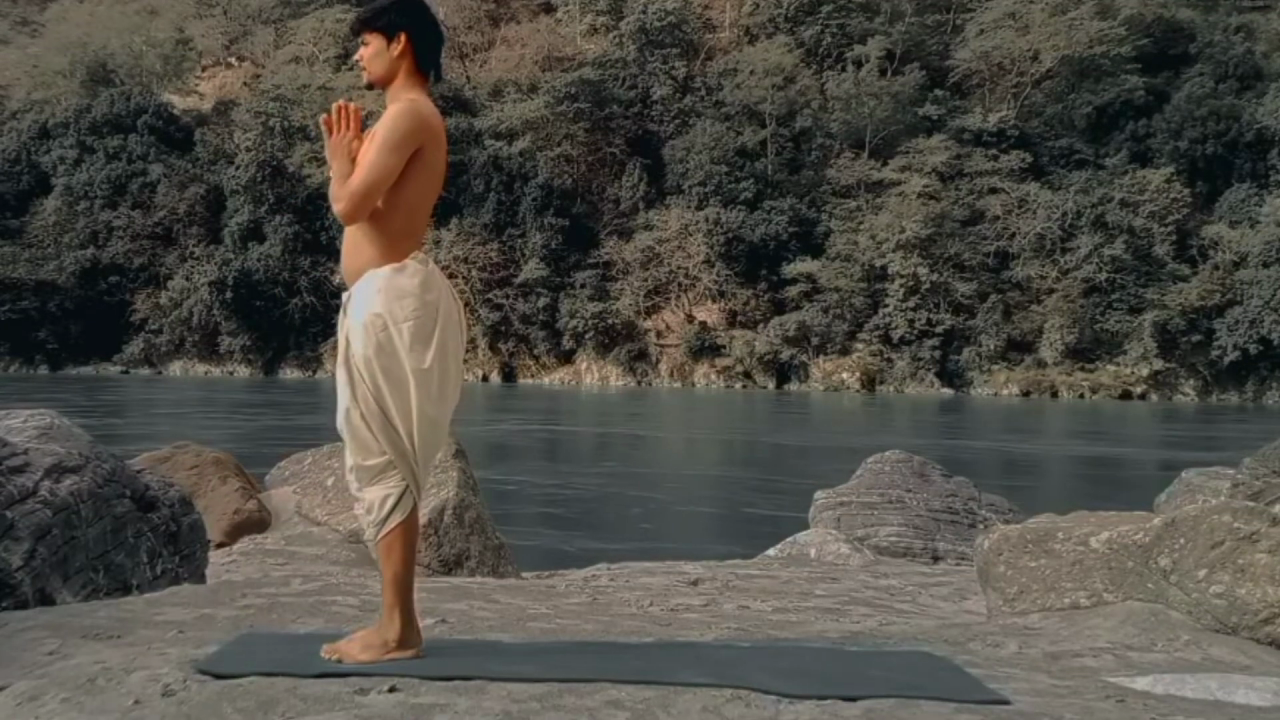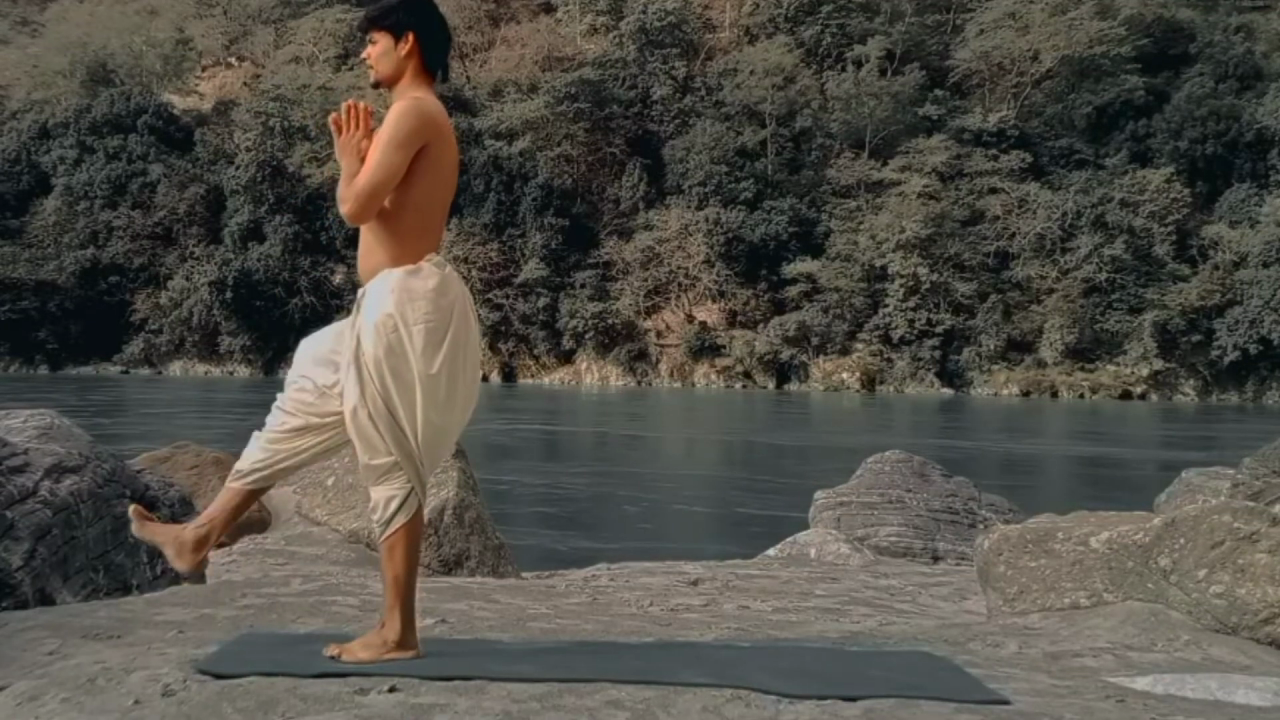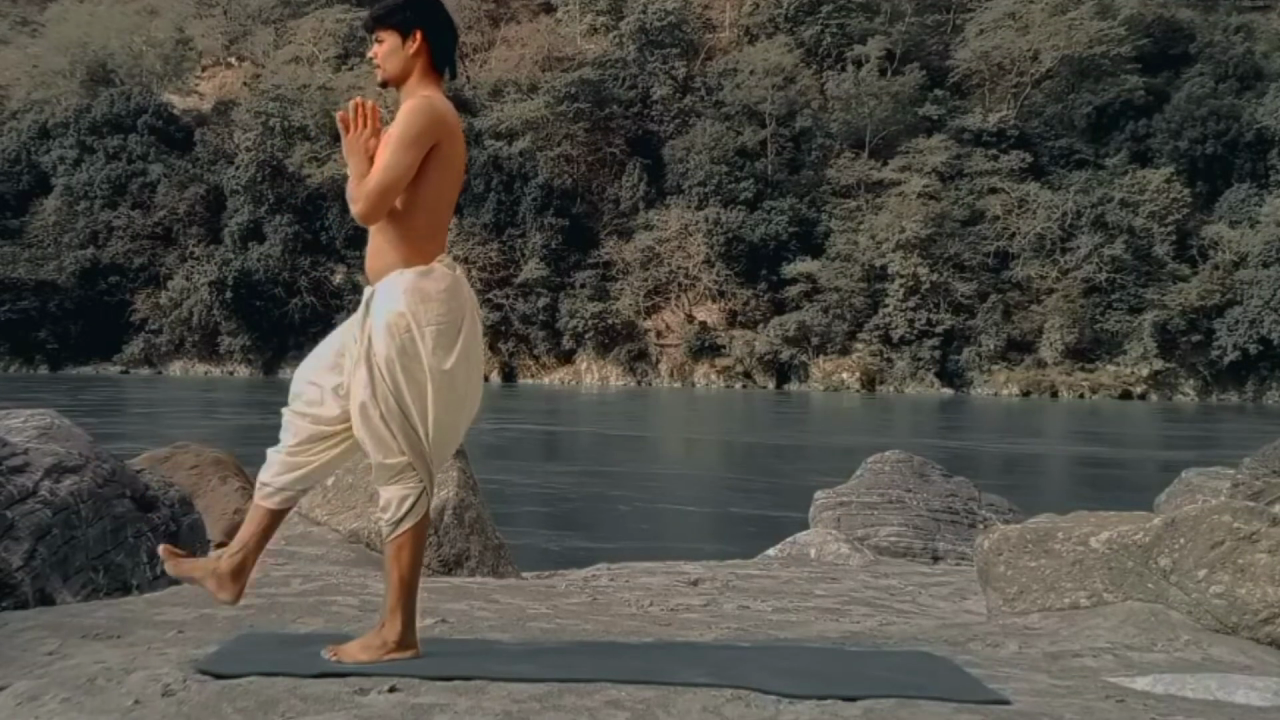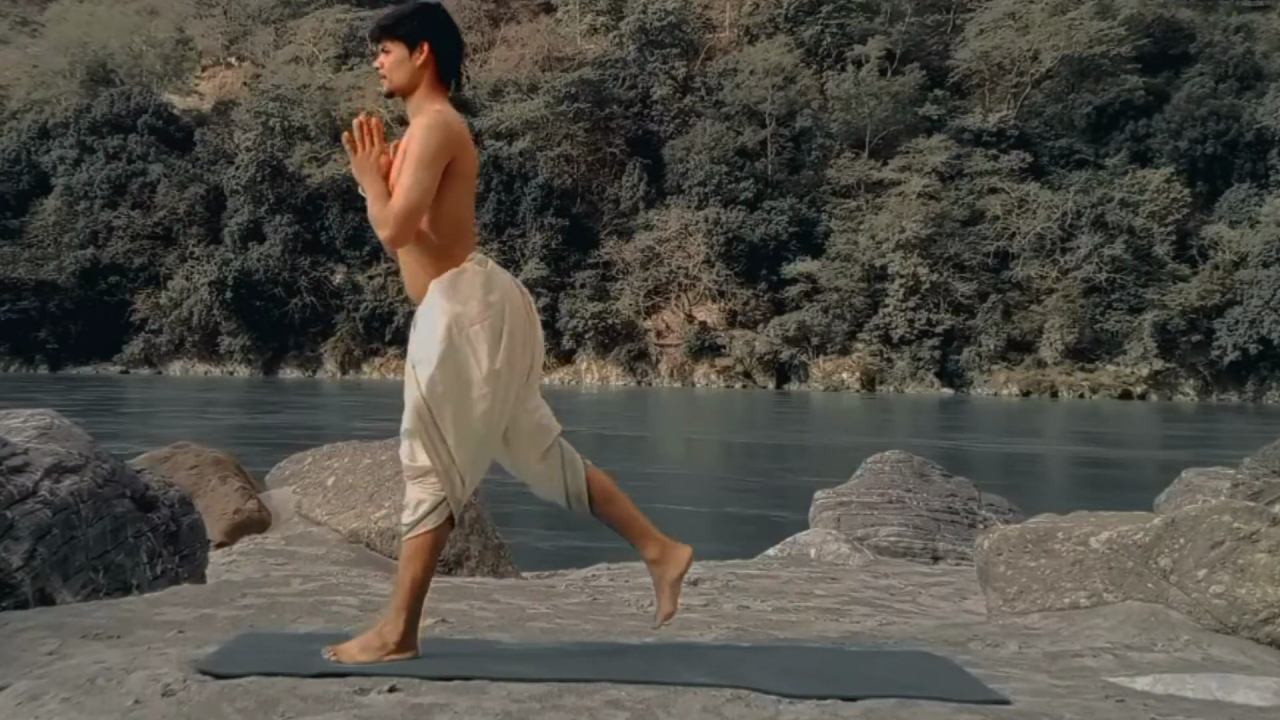
dt=0.4s
person 1, frame 1
left shoulder: (407, 113)
right shoulder: (407, 119)
left elbow: (349, 207)
left wrist: (339, 158)
right wrist: (352, 156)
left hip: (390, 300)
right hip: (382, 301)
left knee: (382, 467)
right knee: (374, 467)
left ankle: (396, 630)
right ankle: (394, 619)
person 1, frame 2
left shoulder: (413, 110)
right shoulder: (422, 119)
left elbow: (355, 208)
left wrist: (349, 157)
right wrist: (363, 156)
left hip: (405, 302)
right hip: (394, 300)
left knee: (391, 467)
right knee: (297, 410)
left ankle: (396, 631)
right ankle: (200, 535)
person 1, frame 3
left shoulder: (421, 110)
right shoulder: (427, 117)
left elbow: (367, 207)
left wrist: (356, 155)
right wrist: (370, 152)
left hip: (413, 302)
right hip: (398, 301)
left knee: (399, 468)
right knee: (310, 416)
left ankle: (396, 631)
right ankle: (235, 562)
person 1, frame 4
left shoulder: (433, 125)
right shoulder: (434, 128)
left elbow: (393, 232)
right elbow: (415, 227)
left wrist: (367, 176)
right wrist: (383, 171)
left hip: (463, 308)
right hip: (465, 304)
left knee: (431, 470)
right knee: (540, 455)
left ankle: (396, 631)
right ankle: (661, 552)
